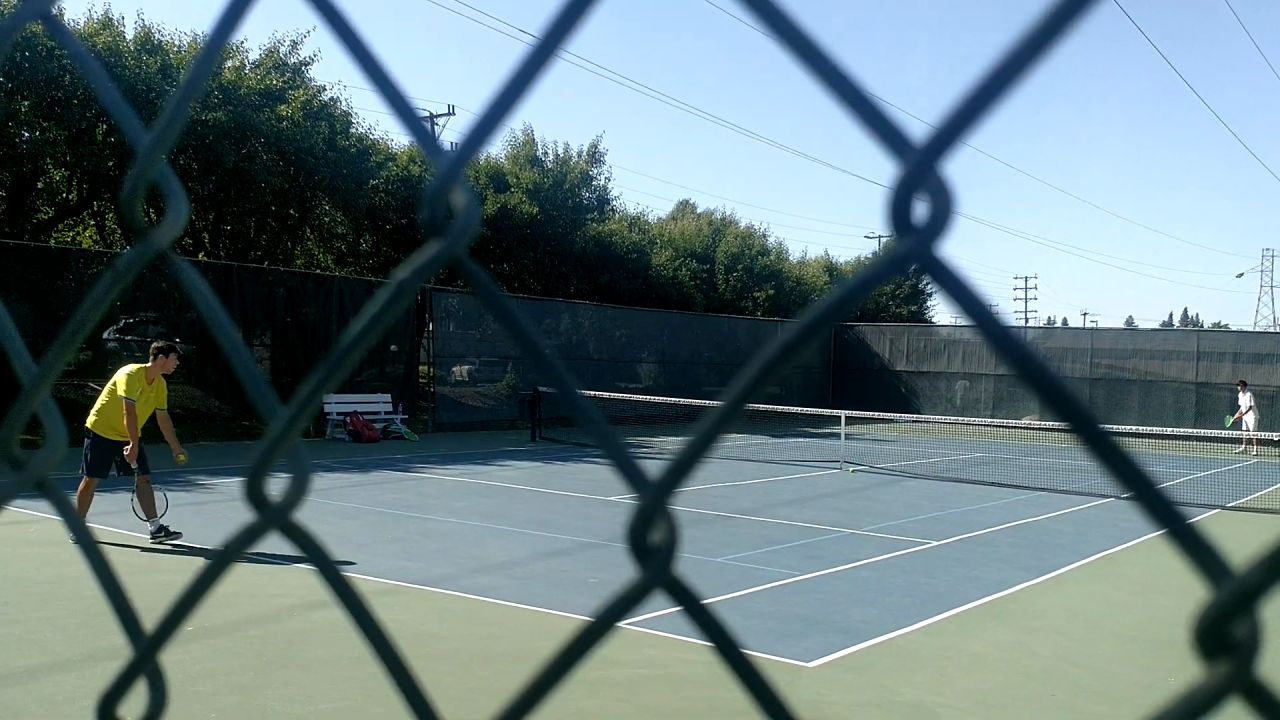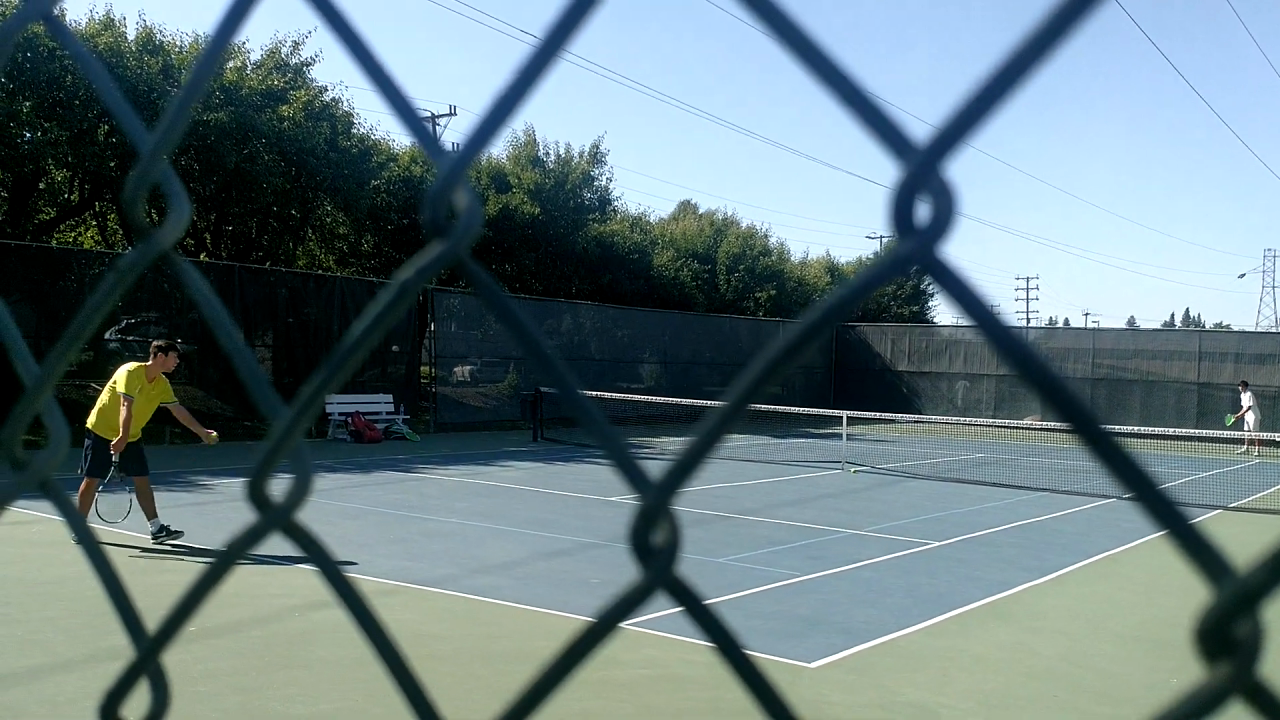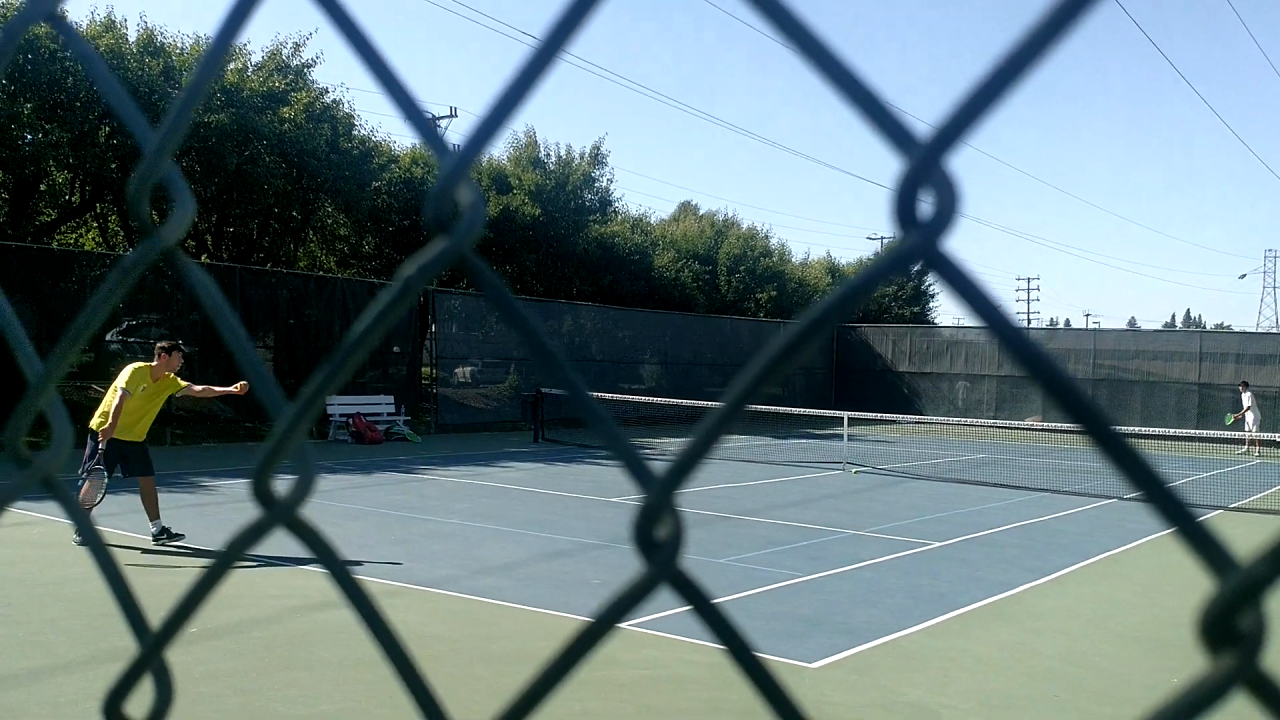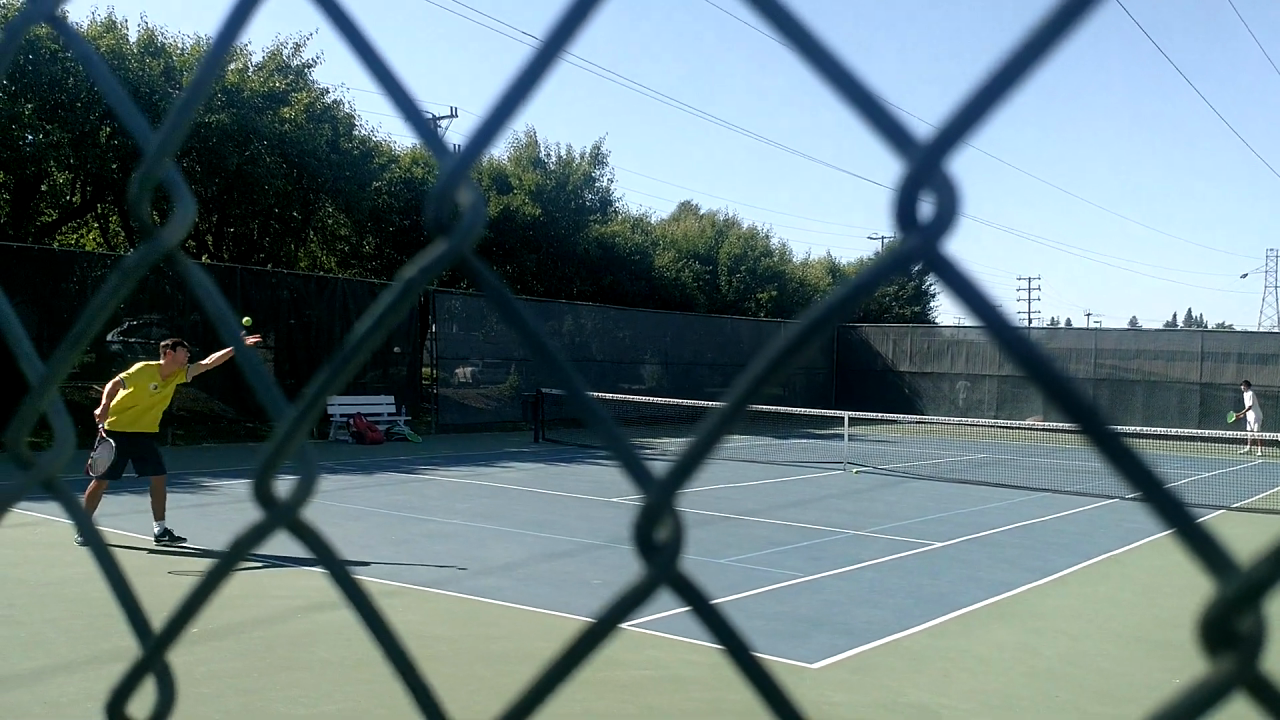
dt=0.1s
person 1, frame 1
left shoulder: (160, 384)
right shoulder: (130, 374)
left elbow: (163, 417)
right elbow: (129, 413)
left wrist: (176, 447)
right wrist: (134, 446)
left hip: (129, 436)
right hip: (101, 431)
left knee: (143, 479)
right knee: (91, 479)
left ankle: (156, 528)
person 1, frame 2
left shoulder: (162, 383)
right shoulder: (130, 371)
left elbow: (179, 410)
right elbow: (126, 406)
left wrist: (203, 432)
right wrist: (123, 437)
left hip: (131, 438)
right hip: (101, 434)
left knee: (142, 480)
right knee: (92, 480)
left ankle: (157, 528)
person 1, frame 3
left shoulder: (169, 382)
right shoulder: (134, 371)
left elbow: (197, 390)
right elbow: (120, 398)
left wrist: (229, 390)
right wrist: (110, 425)
left hip: (134, 437)
right hip: (105, 432)
left knee: (147, 481)
left ankle: (158, 530)
right ankle: (82, 528)
person 1, frame 4
left shoulder: (176, 375)
right shoulder: (142, 370)
left elbow: (209, 362)
right elbow: (114, 384)
right wrist: (104, 407)
left hip: (146, 434)
right hip: (117, 431)
left knee: (159, 479)
right knee: (102, 481)
left ankle: (161, 530)
